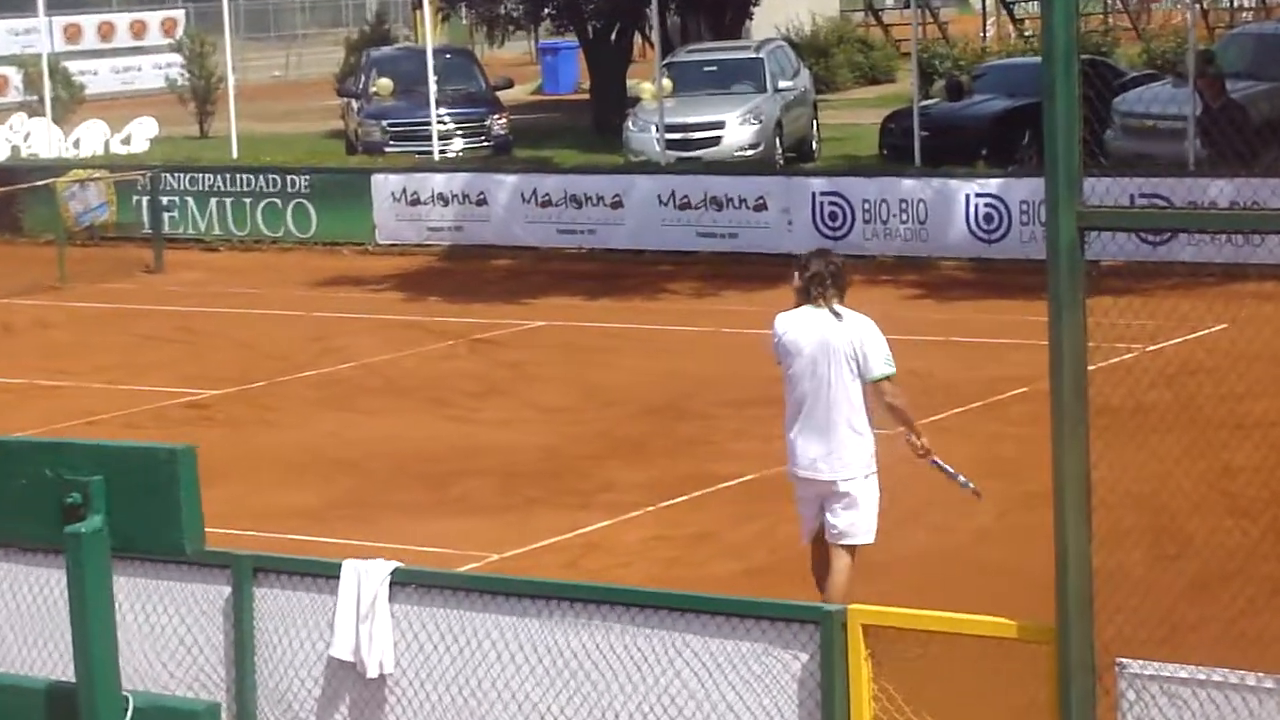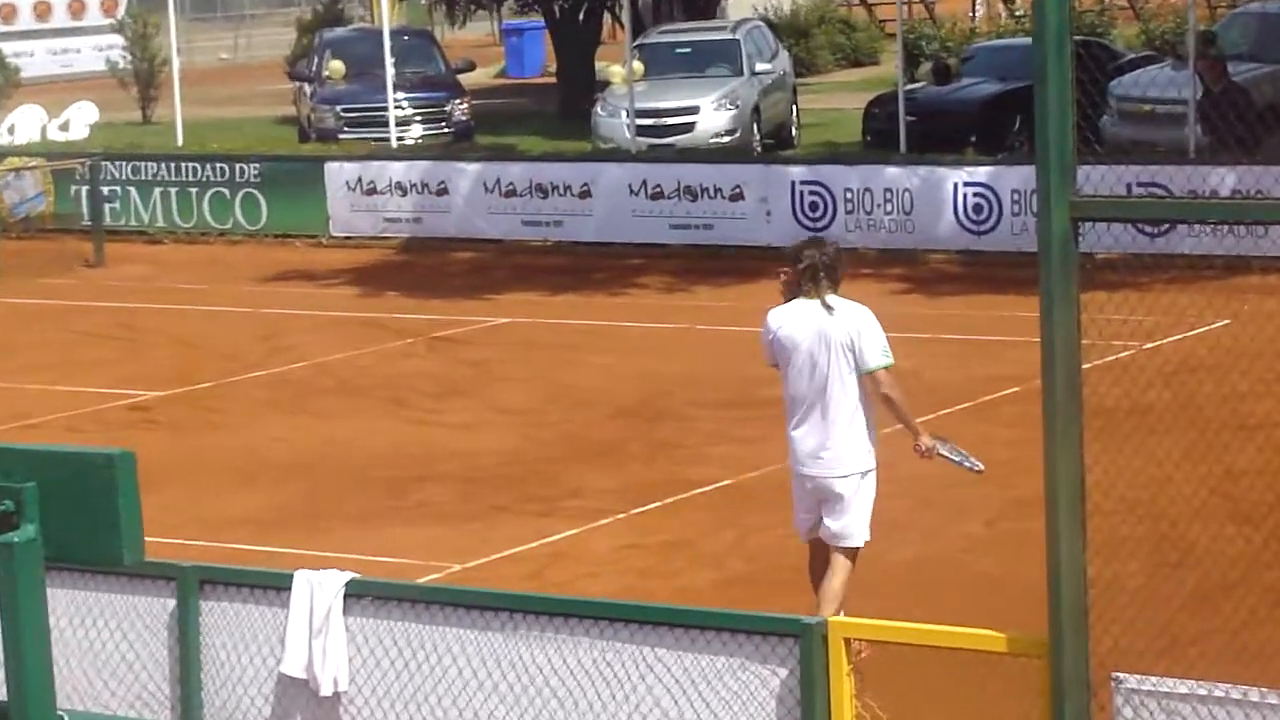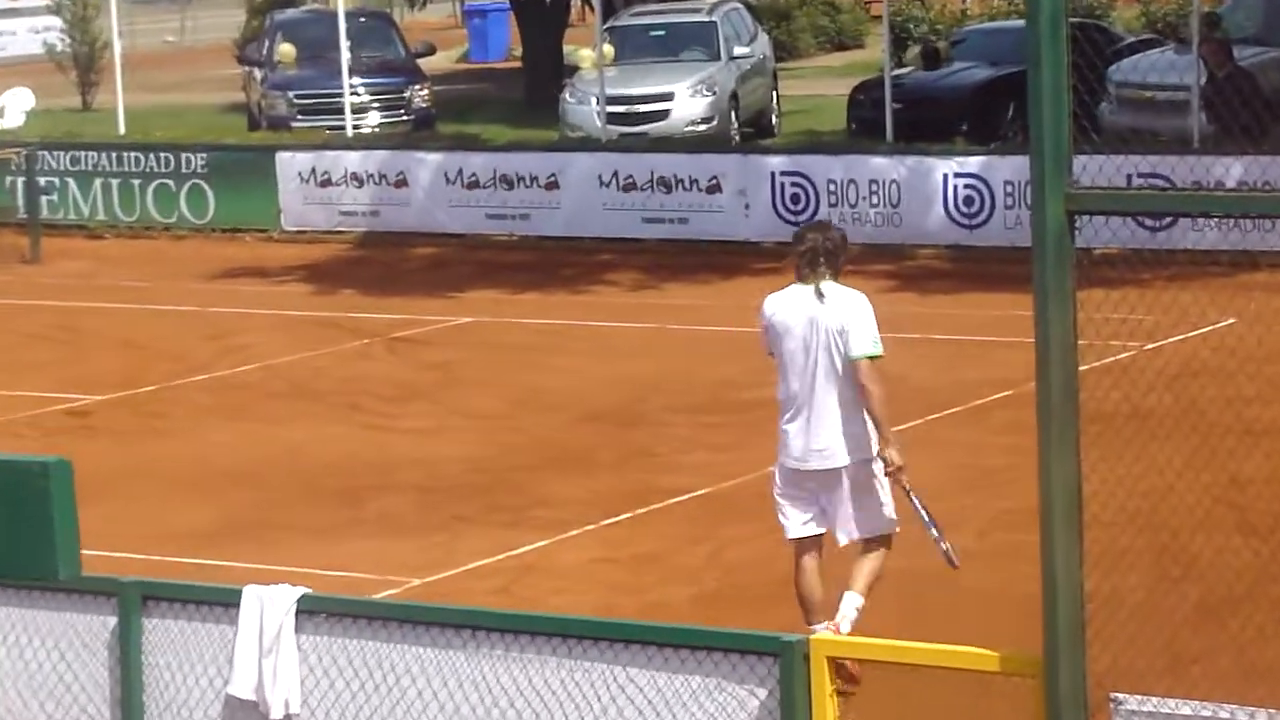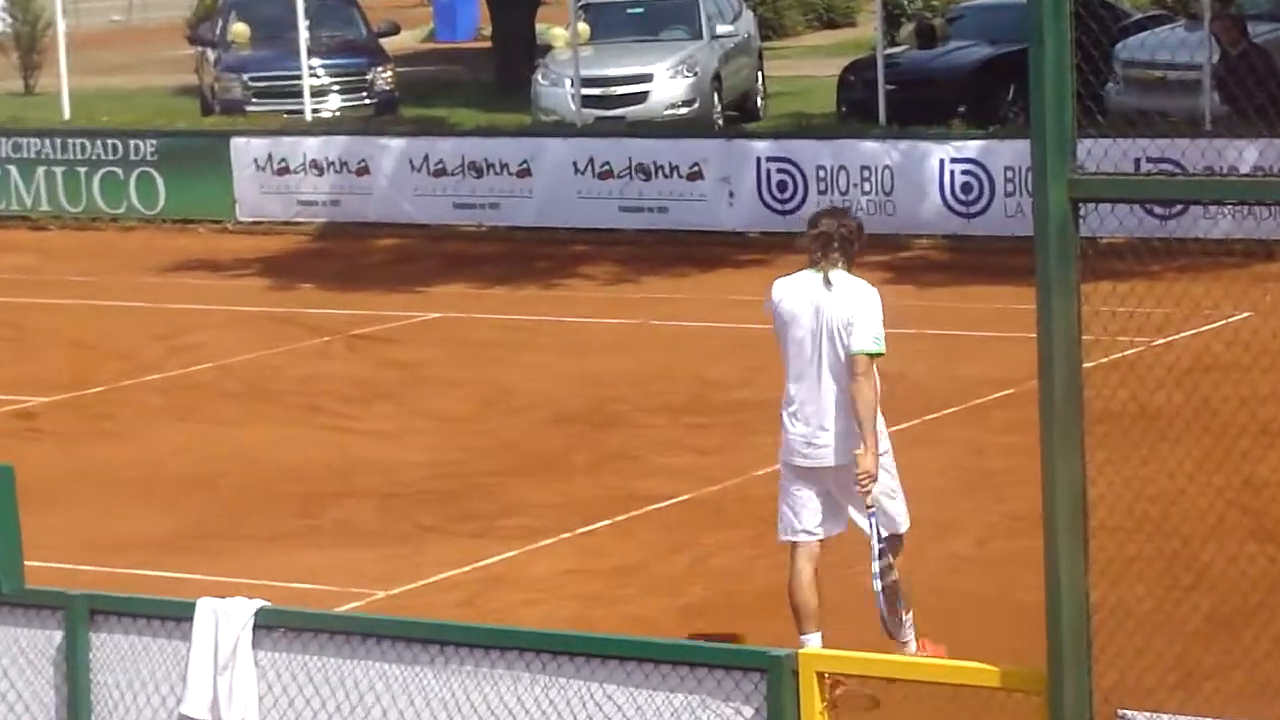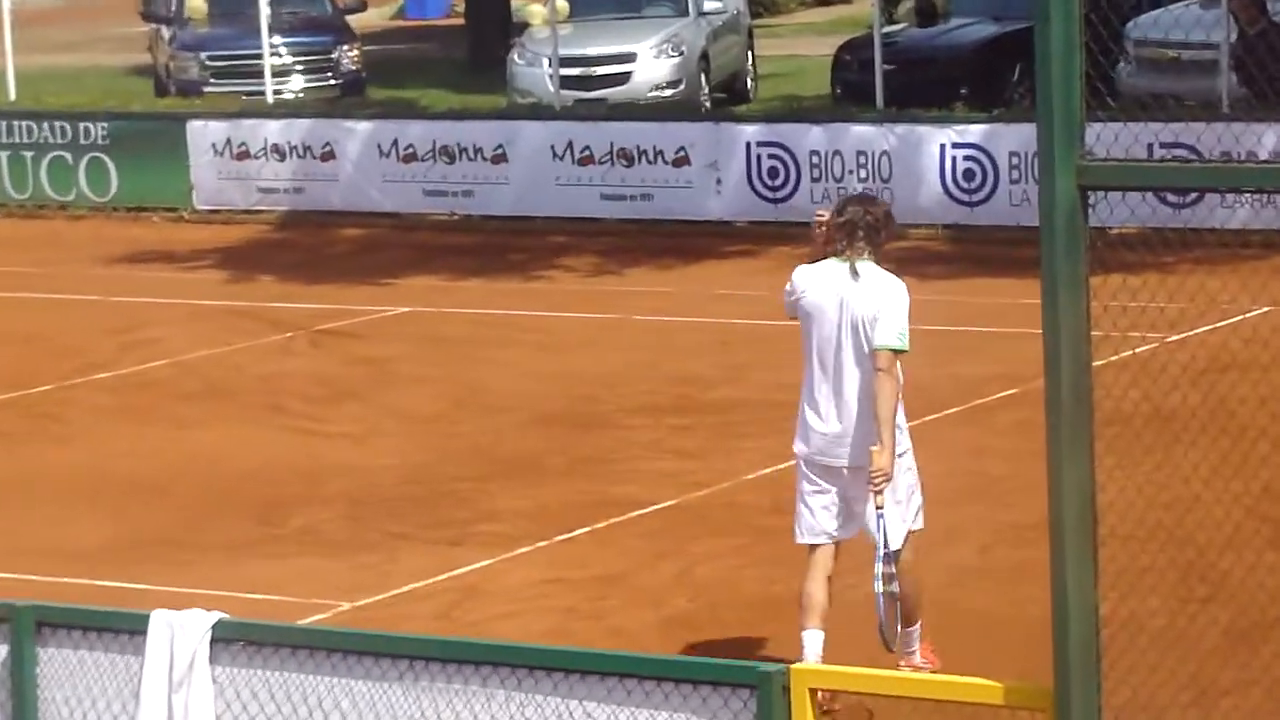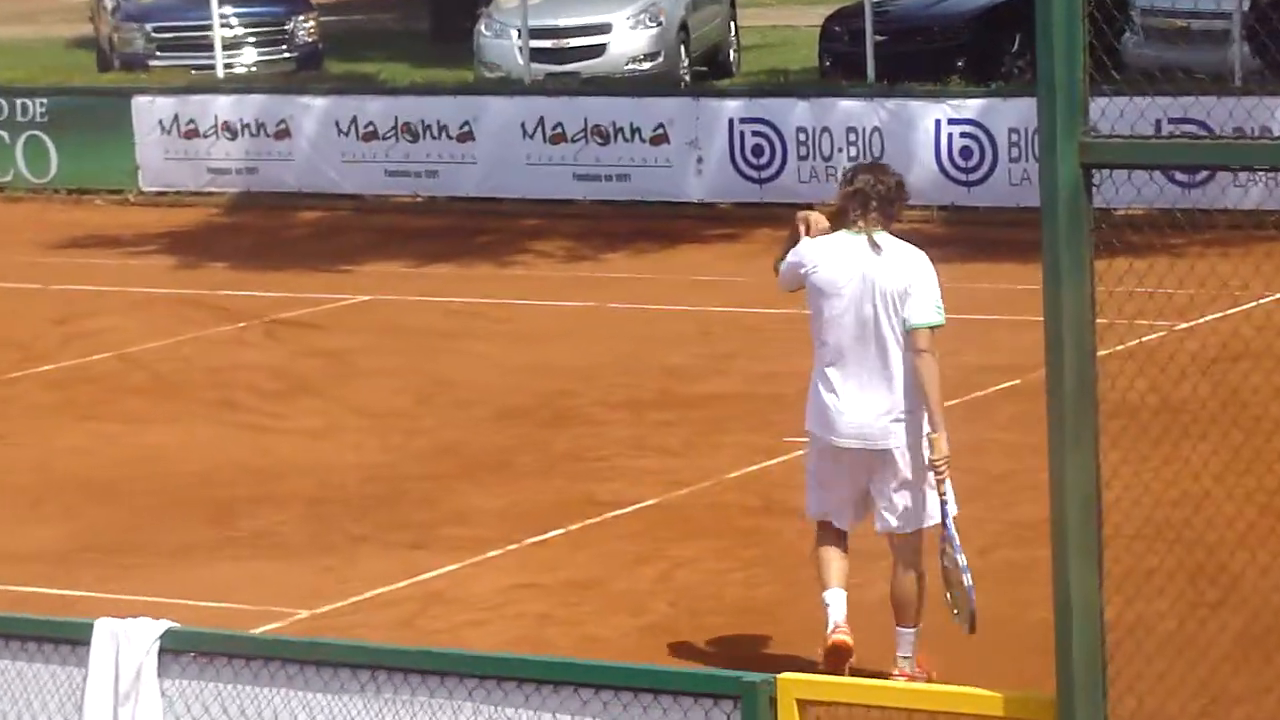
dt=0.2s
person 1, frame 1
left shoulder: (784, 325)
right shoulder: (861, 328)
right elbow: (889, 395)
left wrist: (800, 300)
right wrist: (916, 434)
left hip: (803, 457)
right hip: (850, 459)
left knee: (819, 541)
right knee: (843, 548)
person 1, frame 2
left shoulder: (777, 320)
right shoulder: (858, 317)
right elbow: (884, 388)
right wrist: (917, 433)
left hip: (804, 454)
right hip: (850, 456)
left knee: (819, 547)
right knee: (842, 554)
person 1, frame 3
left shoulder: (774, 305)
right shoulder: (852, 303)
right elbow: (866, 379)
right wrist: (888, 441)
left hip: (796, 449)
right hip: (848, 449)
left knee: (807, 550)
right knee: (877, 540)
right ankle: (841, 626)
person 1, frame 4
left shoulder: (781, 291)
right shoulder: (861, 295)
right elbow: (862, 374)
left wrist: (813, 263)
right wrist: (868, 447)
left hip: (800, 446)
right hip: (854, 444)
left knee: (804, 554)
right knee: (890, 542)
right ankle: (906, 646)
person 1, frame 5
left shoulder: (804, 279)
right shoulder: (887, 287)
right elbow: (884, 371)
left wrist: (821, 252)
right wrist: (884, 444)
left hip: (818, 442)
right hip: (872, 444)
left knee: (820, 555)
right knee: (897, 552)
left ankle: (811, 661)
right ankle: (911, 654)
person 1, frame 6
left shoulder: (815, 254)
right shoulder: (911, 261)
left elbow: (782, 275)
right elbow: (923, 351)
left wrist: (800, 233)
right wrist: (938, 429)
left hip: (832, 423)
right hip: (895, 427)
left knee: (829, 531)
right knee: (906, 543)
left ankle: (836, 621)
